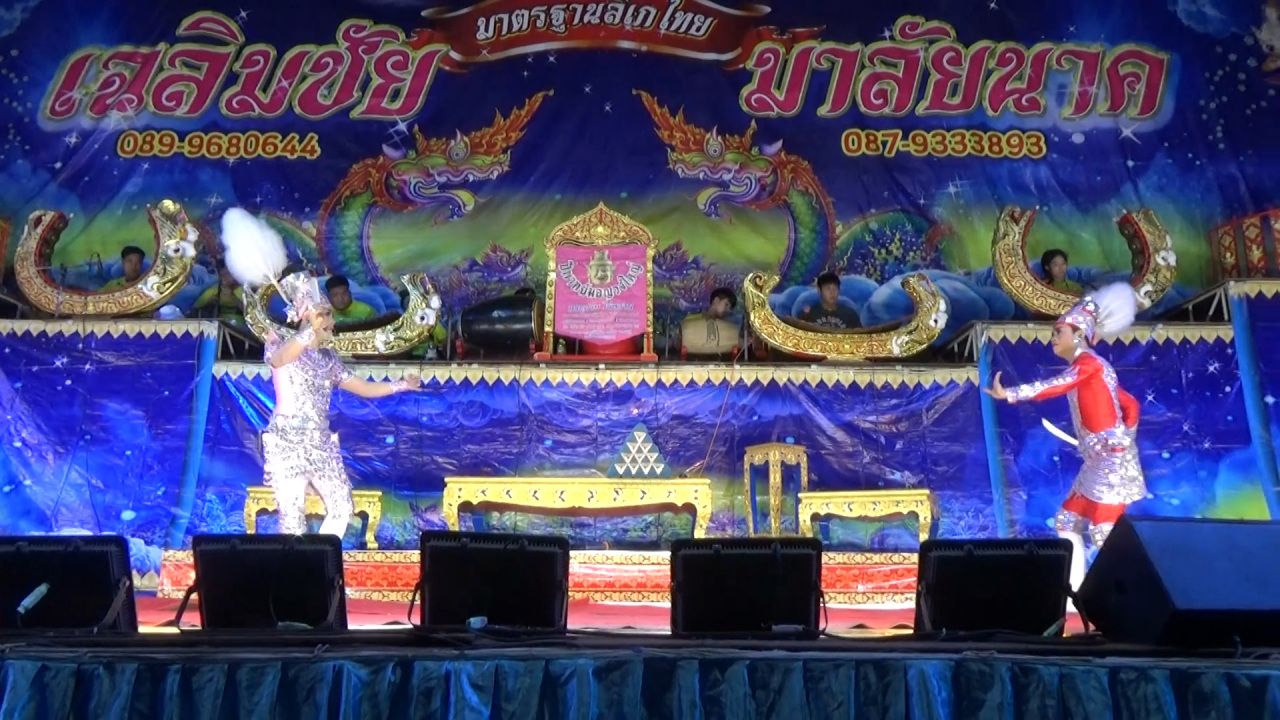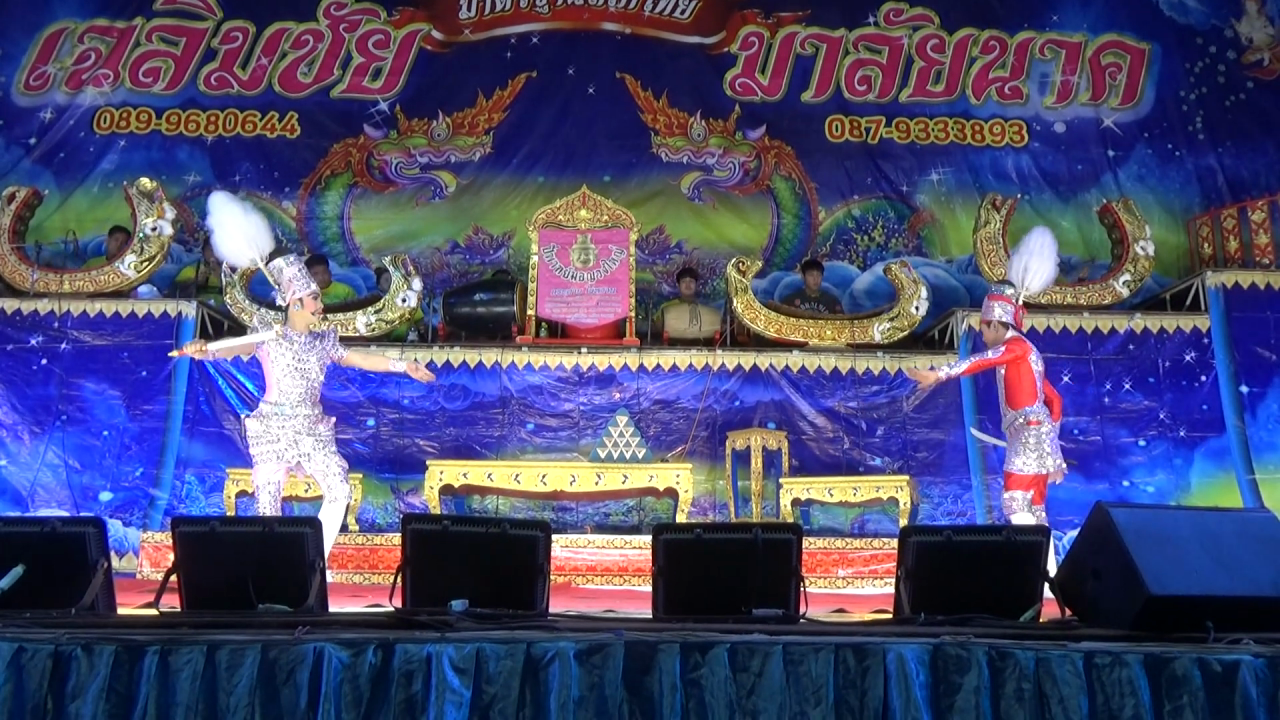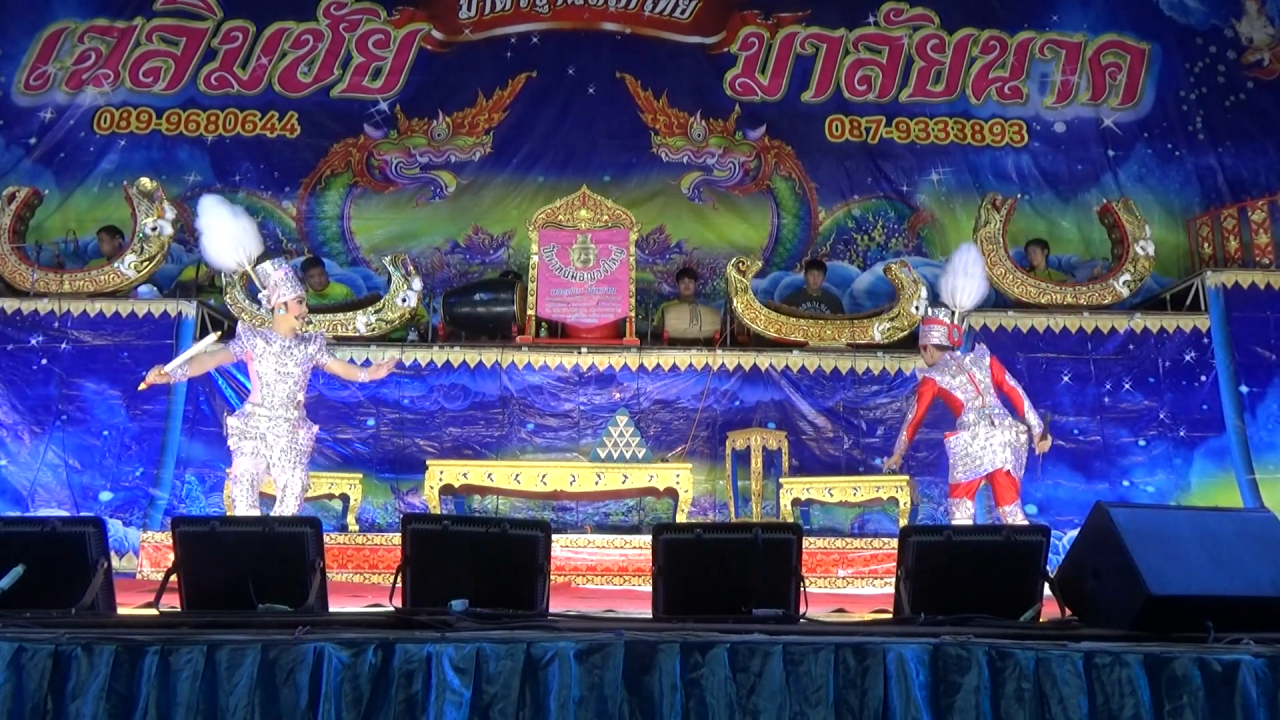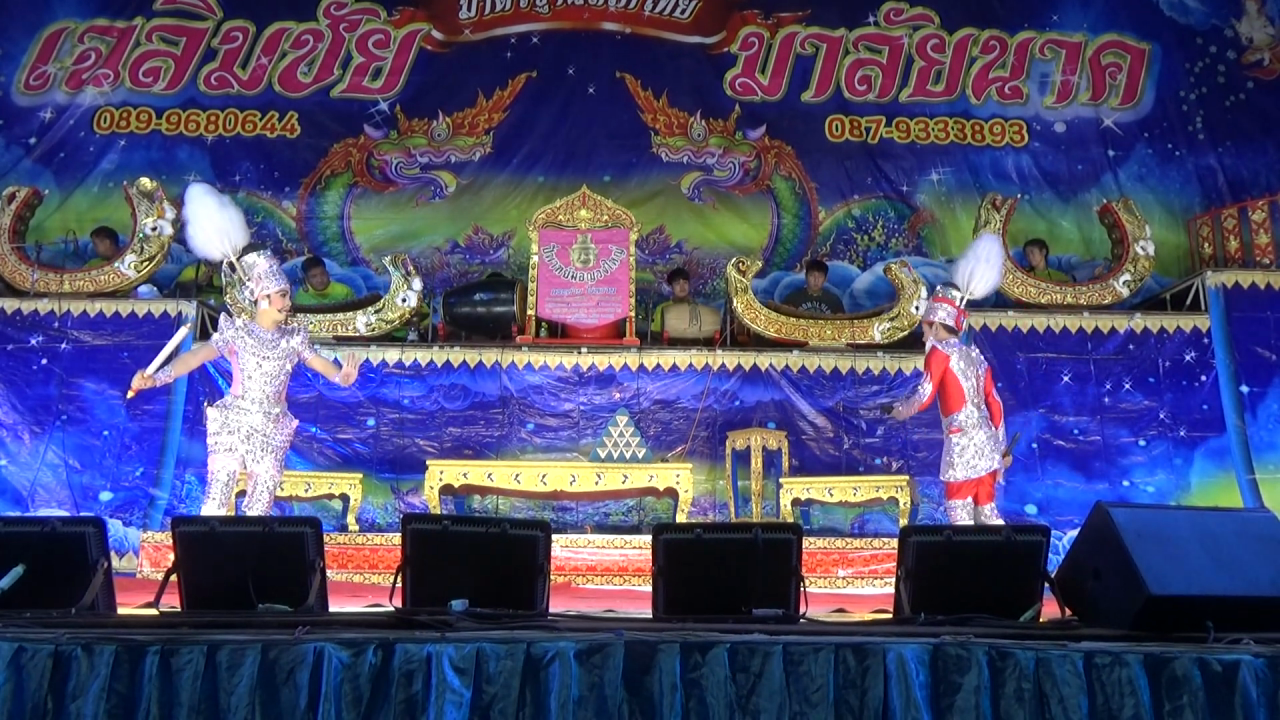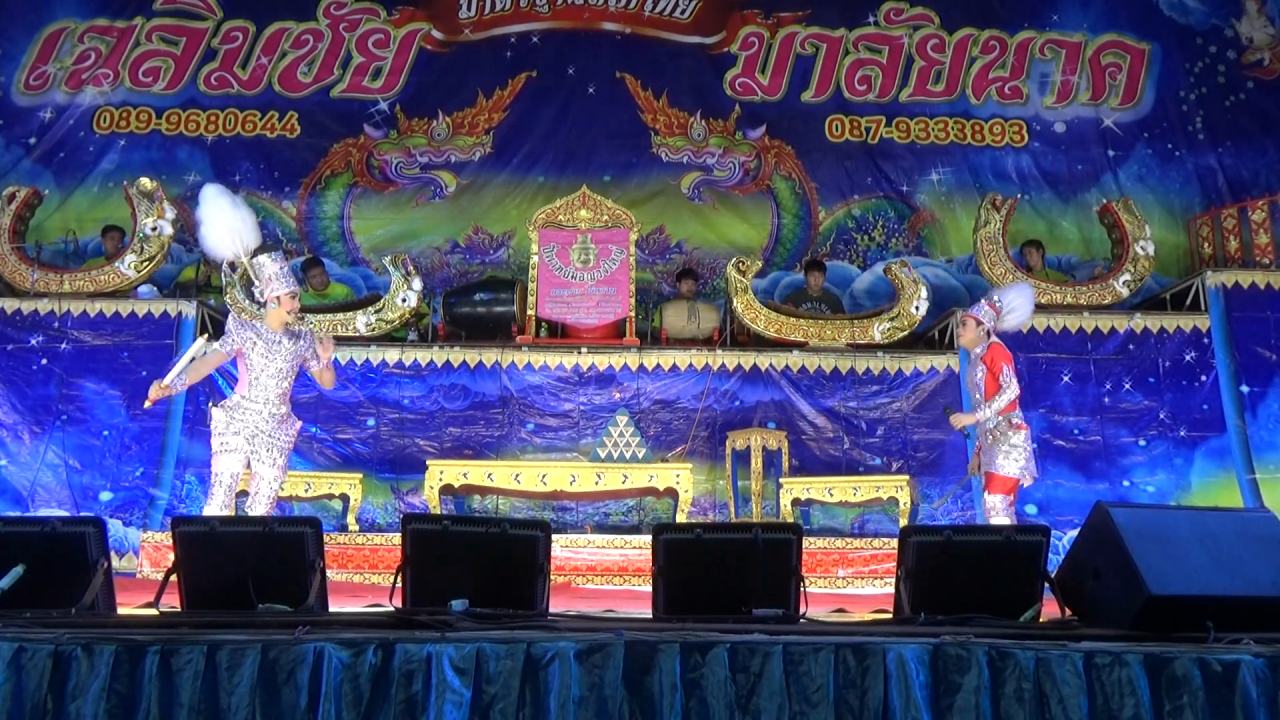
dt=1s
person 1, frame 1
left shoulder: (328, 359)
right shoulder: (279, 346)
left elbow: (362, 388)
right elbow: (282, 357)
left wrist: (400, 385)
right wrist: (311, 330)
left hip: (321, 443)
right hip: (287, 442)
left knee: (342, 509)
right knee: (293, 521)
person 1, frame 2
left shoulder: (324, 341)
right shoulder: (268, 335)
left elbow: (361, 359)
right elbow: (238, 346)
left wrist: (403, 365)
right wrist: (206, 350)
left hip: (312, 430)
right hip: (274, 430)
left knee: (340, 491)
right knee: (268, 503)
person 1, frame 3
left shoulder: (310, 345)
right shoulder: (254, 339)
left elbow: (339, 367)
right elbow: (213, 359)
left wrist: (367, 374)
right wrist: (172, 375)
left hip: (292, 435)
right hip: (254, 428)
left knee: (290, 505)
right knee: (245, 503)
person 1, frame 4
left shoulder: (294, 338)
right shoulder: (236, 333)
left elbow: (320, 363)
right elbow: (198, 355)
left wrist: (342, 377)
right wrist: (157, 378)
left hip: (272, 430)
right hip: (233, 422)
left knee: (261, 496)
right knee: (217, 489)
person 1, frame 5
left shoulder: (301, 340)
right shoulder: (243, 331)
left elbow: (327, 382)
right elbow: (209, 361)
left wrist: (325, 357)
right wrist: (170, 386)
left hip: (276, 430)
right hip: (237, 423)
left knee: (263, 501)
right knee: (221, 495)
person 2, frame 1
left shoulder: (1089, 363)
right shoulder: (1088, 370)
left elbow: (1055, 386)
right elbow: (1131, 405)
left wrist: (1008, 394)
right wrist: (1126, 441)
left hip: (1111, 461)
right hip: (1097, 462)
left knee: (1104, 532)
right knee: (1066, 522)
right ankle: (1077, 590)
person 2, frame 2
left shoulder: (1015, 346)
right shoulder: (1018, 355)
left elbow: (980, 359)
right elbow: (1053, 397)
left wrist: (939, 374)
right wrist: (1051, 434)
left hip: (1030, 435)
right hip: (1033, 436)
left knee: (1014, 503)
right knee: (1033, 508)
right ankle: (1047, 571)
person 2, frame 3
left shoulder: (932, 377)
right shoulder: (984, 358)
left elbow: (914, 417)
right elbow: (1015, 390)
left wrist: (897, 454)
right wrist: (1037, 428)
left hip: (972, 440)
right hip: (1005, 437)
left knee: (960, 512)
right knee: (1011, 510)
person 2, frame 4
left shoulder: (939, 352)
right shoulder: (975, 354)
left elbow: (925, 396)
right elbow: (994, 401)
left wrist: (901, 410)
right wrist: (1000, 444)
left hip: (962, 439)
right hip: (984, 439)
left knee: (959, 512)
right knee: (986, 510)
person 2, frame 5
left shoulder: (994, 349)
right shoulder: (974, 363)
left elbow: (1011, 390)
left wrist: (974, 416)
right wrist: (978, 453)
left hip: (1008, 440)
right hip: (991, 444)
left knee: (996, 506)
right knee: (997, 512)
